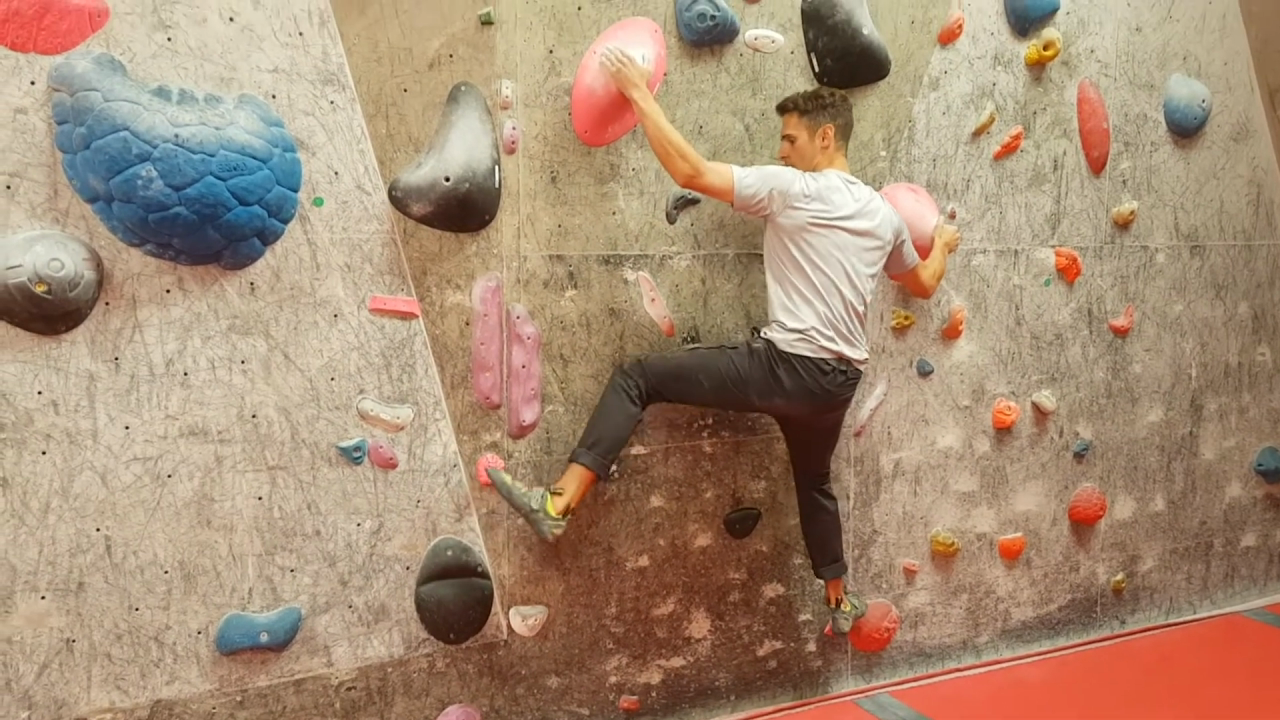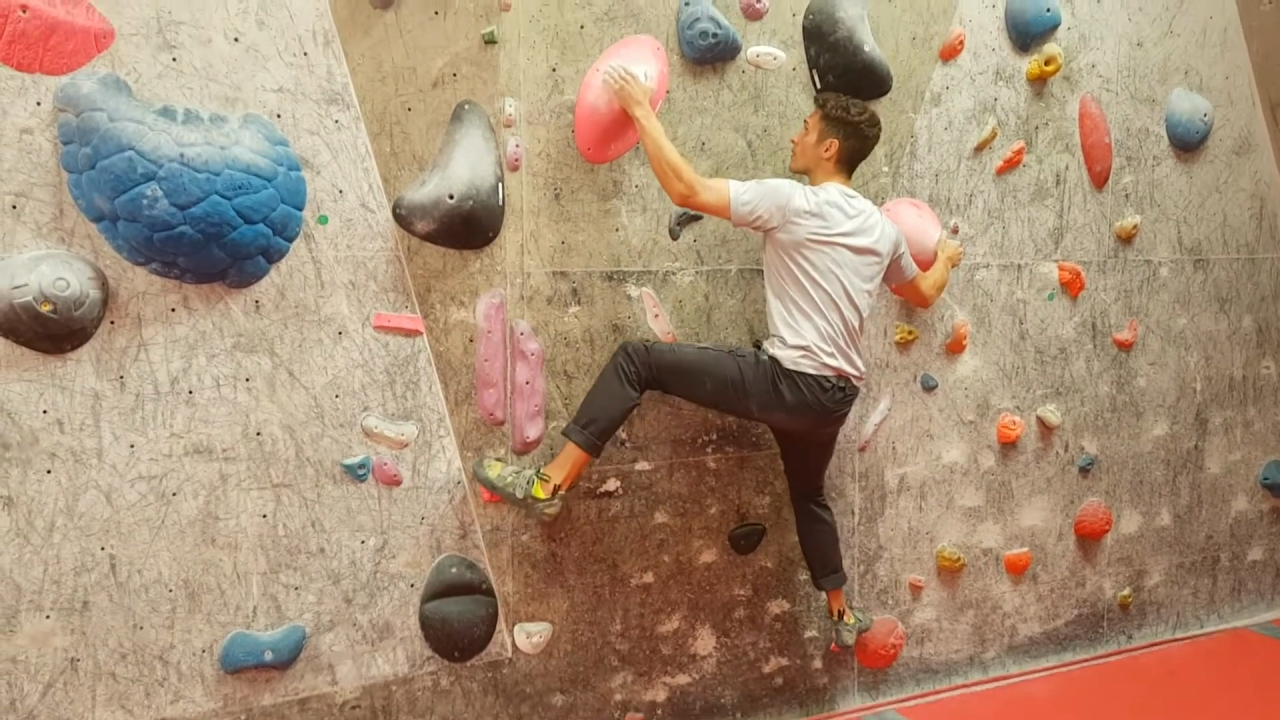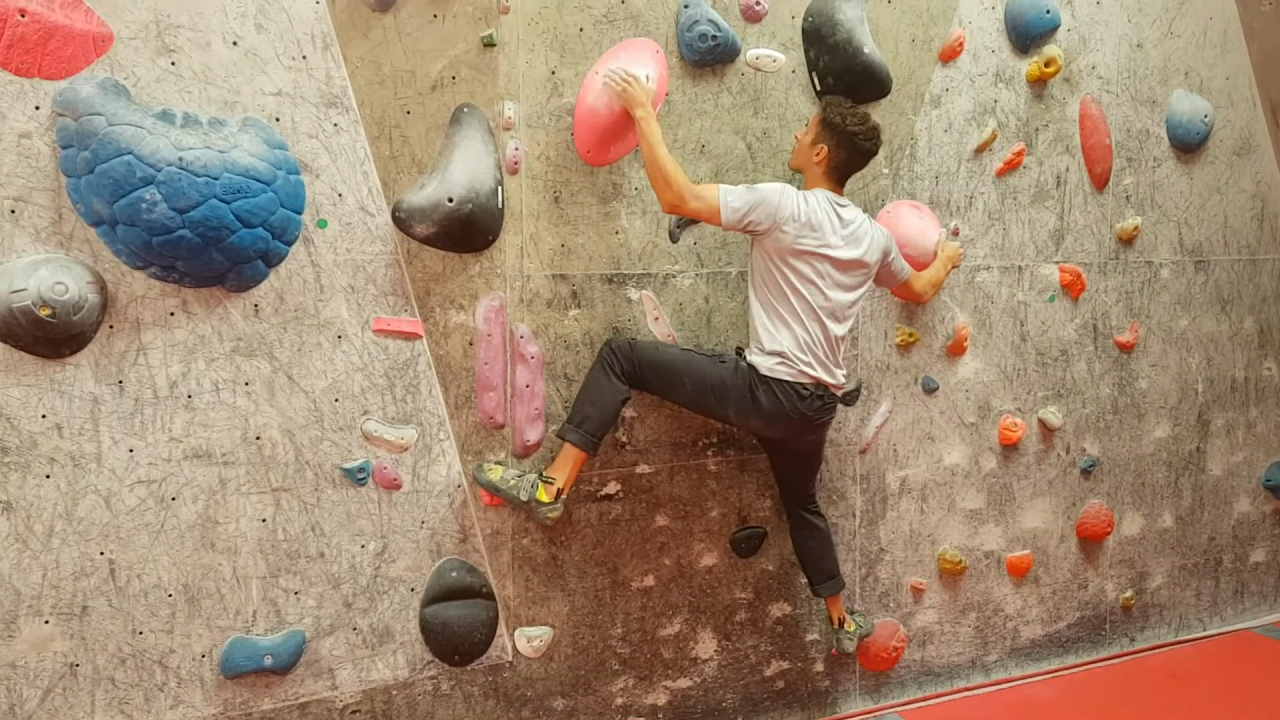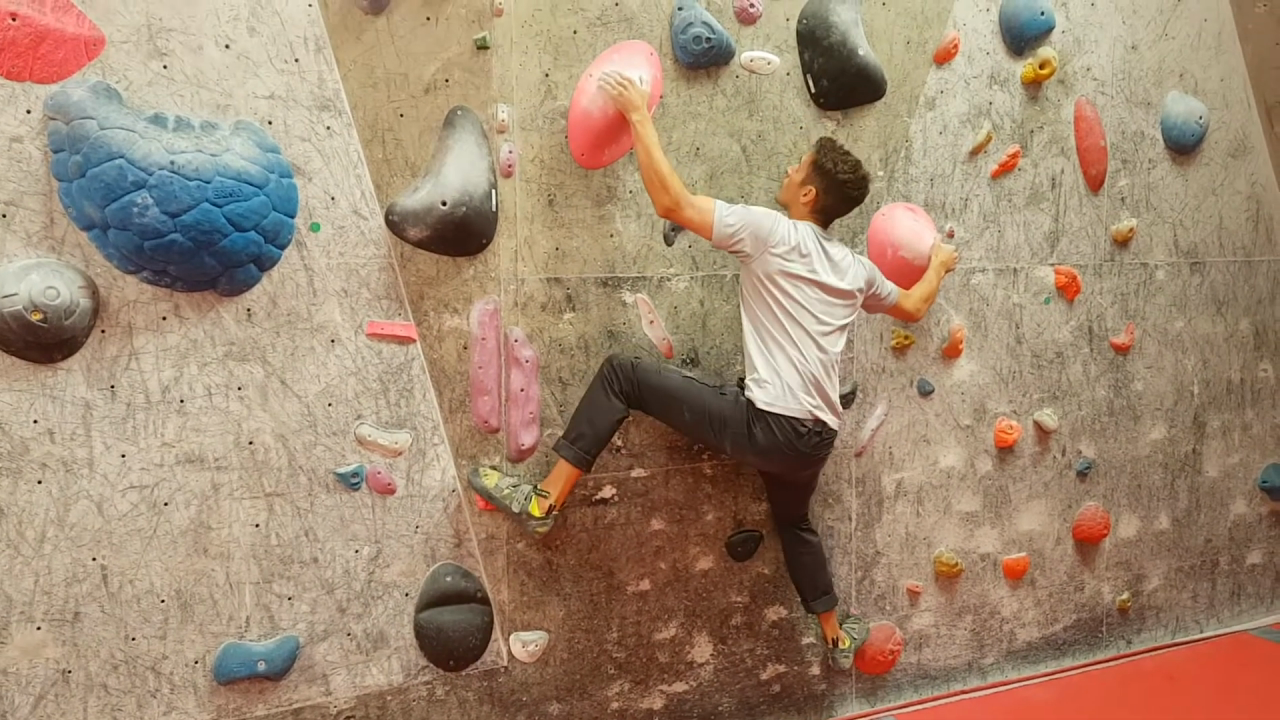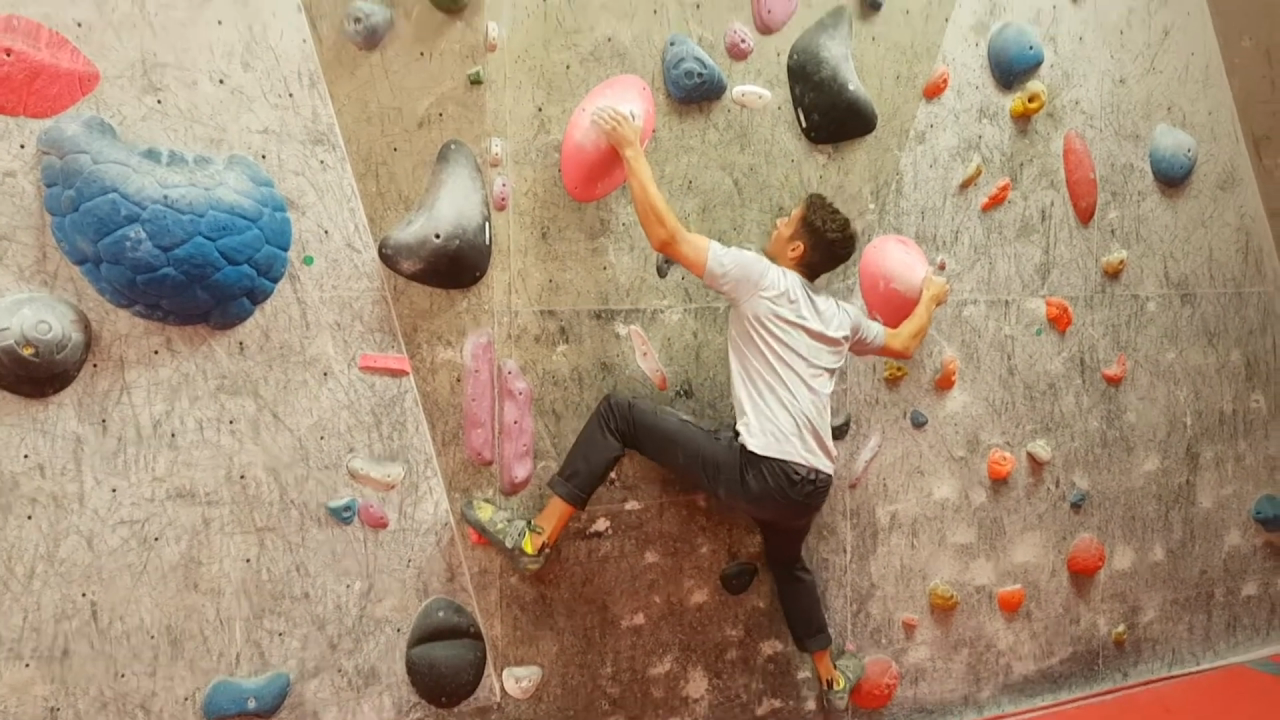
dt=0.4s
person 1, frame 1
left shoulder: (790, 188)
right shoulder: (884, 214)
left elbow: (690, 171)
right elbow: (924, 283)
left wrist: (638, 94)
right wrist: (942, 245)
left hip: (784, 366)
right hip: (837, 381)
left knee: (636, 376)
right knee: (814, 482)
left ankle: (558, 504)
right ankle: (840, 602)
person 1, frame 2
left shoulder: (792, 200)
right shoulder: (882, 228)
left elbow: (688, 190)
right elbow: (924, 294)
left wrist: (642, 112)
right wrist: (945, 259)
left hip: (785, 381)
right hip: (834, 395)
left knee: (637, 359)
right knee: (809, 494)
left ankle: (549, 484)
right ankle: (842, 615)
person 1, frame 3
left shoulder: (782, 204)
right shoulder: (873, 235)
left elbow: (676, 197)
right elbow: (919, 290)
left wrist: (643, 113)
right wrist: (945, 259)
left hip: (764, 388)
right hip: (816, 403)
left knee: (620, 356)
right knee: (801, 502)
left ankle: (551, 486)
right ankle: (842, 621)
person 1, frame 4
left shoulder: (773, 233)
right shoulder: (855, 269)
left elbow: (671, 202)
right elbow: (912, 307)
left wrist: (639, 117)
right wrist: (938, 266)
left hip: (764, 424)
right hip: (815, 436)
left knee: (621, 374)
right knee: (794, 522)
left ankle: (544, 501)
right ankle: (836, 637)
person 1, frame 5
left shoulder: (761, 279)
right shoulder: (840, 316)
left elbow: (667, 236)
right elbow: (901, 344)
left wrist: (631, 151)
right wrist: (929, 298)
left hip: (759, 471)
right hip: (811, 484)
left knee: (618, 413)
right knee: (786, 561)
left ankle: (535, 538)
right ankle: (831, 677)
